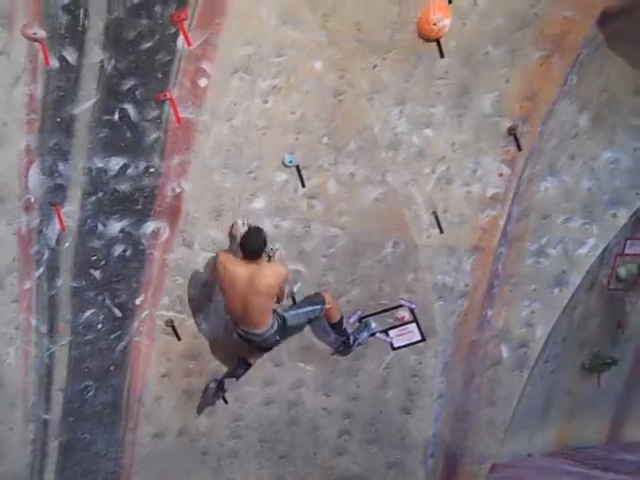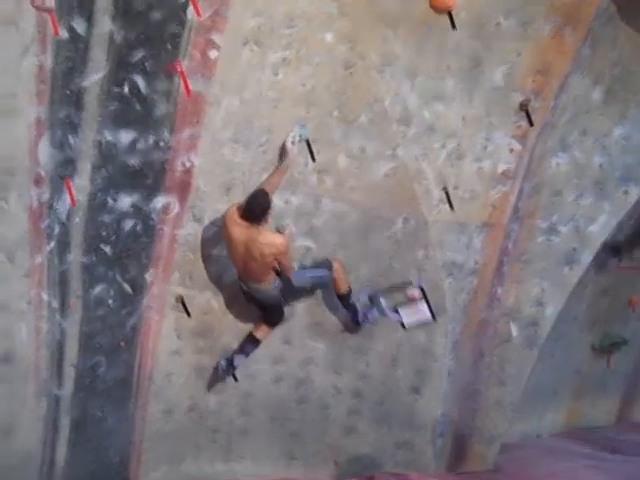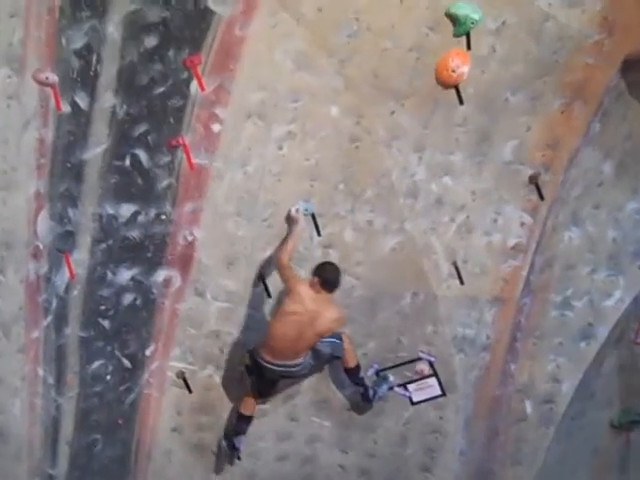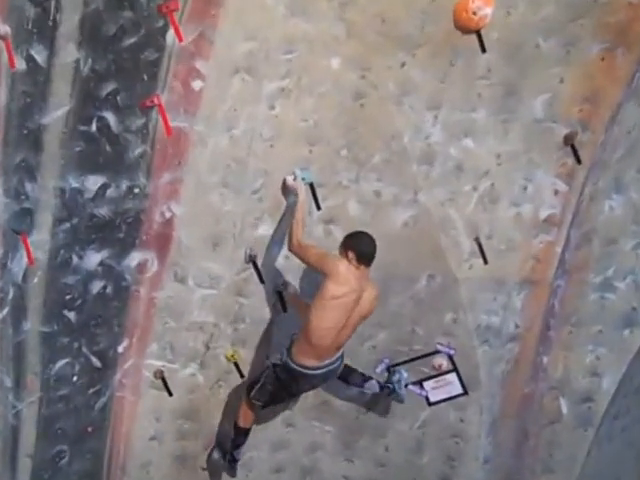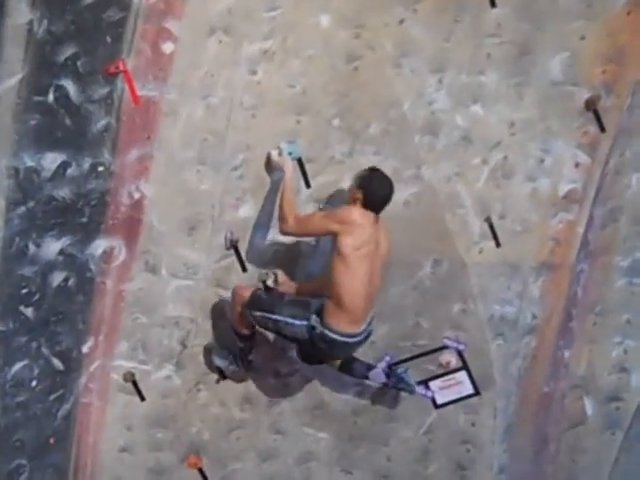
dt=0.7s
person 1, frame 1
left shoulder: (222, 262)
right shoulder: (277, 272)
left hip: (242, 330)
right hip: (269, 331)
left knee: (260, 345)
right knee: (326, 299)
left ankle: (219, 386)
right ankle: (346, 340)
person 1, frame 2
left shoulder: (231, 218)
right shoulder: (276, 242)
left elbow: (262, 191)
right elbow: (288, 273)
left wrist: (285, 161)
left hip: (248, 287)
right hip: (271, 290)
left knee: (270, 320)
right knee: (335, 268)
left ankle: (230, 363)
right ankle: (354, 315)
person 1, frame 3
left shoulder: (298, 291)
right shoulder: (336, 316)
left hip: (265, 363)
right hip: (300, 366)
left knee: (255, 394)
right knee: (343, 342)
right ankle: (363, 391)
person 1, frame 4
left shoulder: (341, 270)
right shoulder: (372, 295)
left elbow: (296, 244)
left wrist: (299, 196)
right wrist: (298, 302)
left hip: (299, 370)
right hip: (331, 366)
left knee: (251, 400)
left ankle: (232, 456)
person 1, frame 5
left shoulder: (351, 218)
right shoulder: (382, 236)
left elbow: (289, 225)
left wrist: (287, 173)
right wrist: (295, 287)
left hip: (334, 335)
right hip: (359, 334)
left knee: (241, 296)
right knee: (312, 352)
left ankle: (241, 357)
